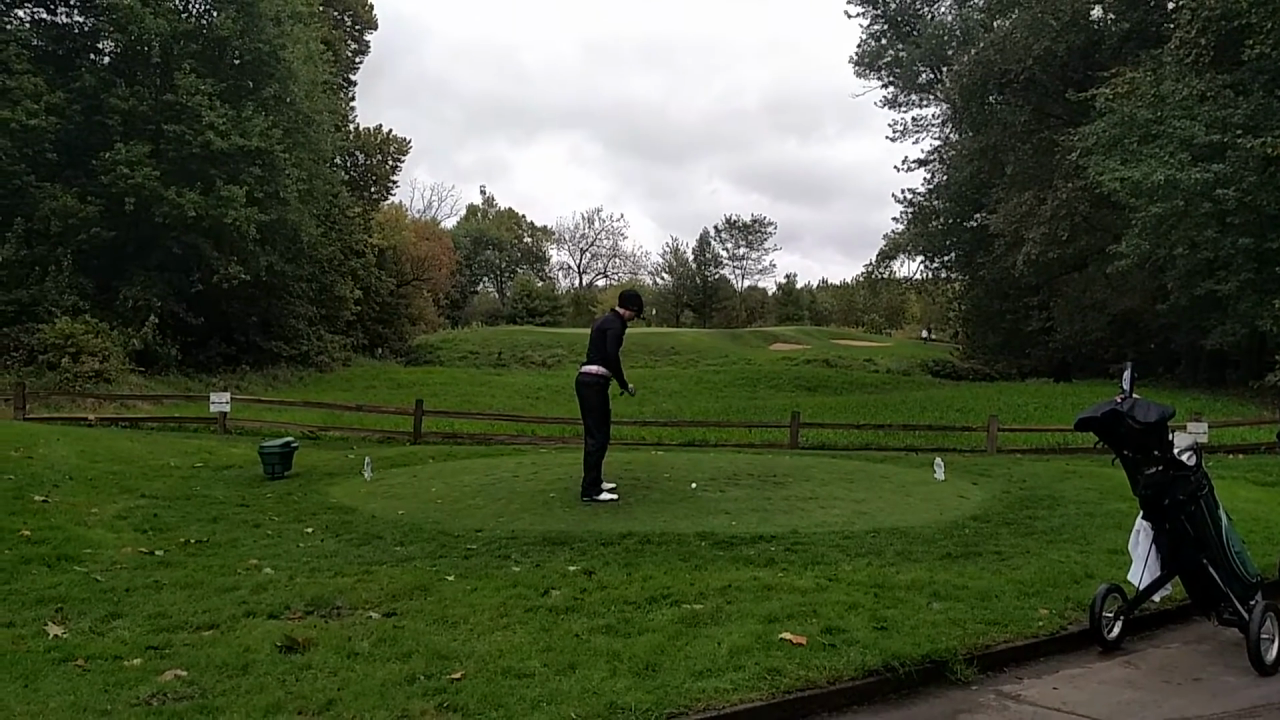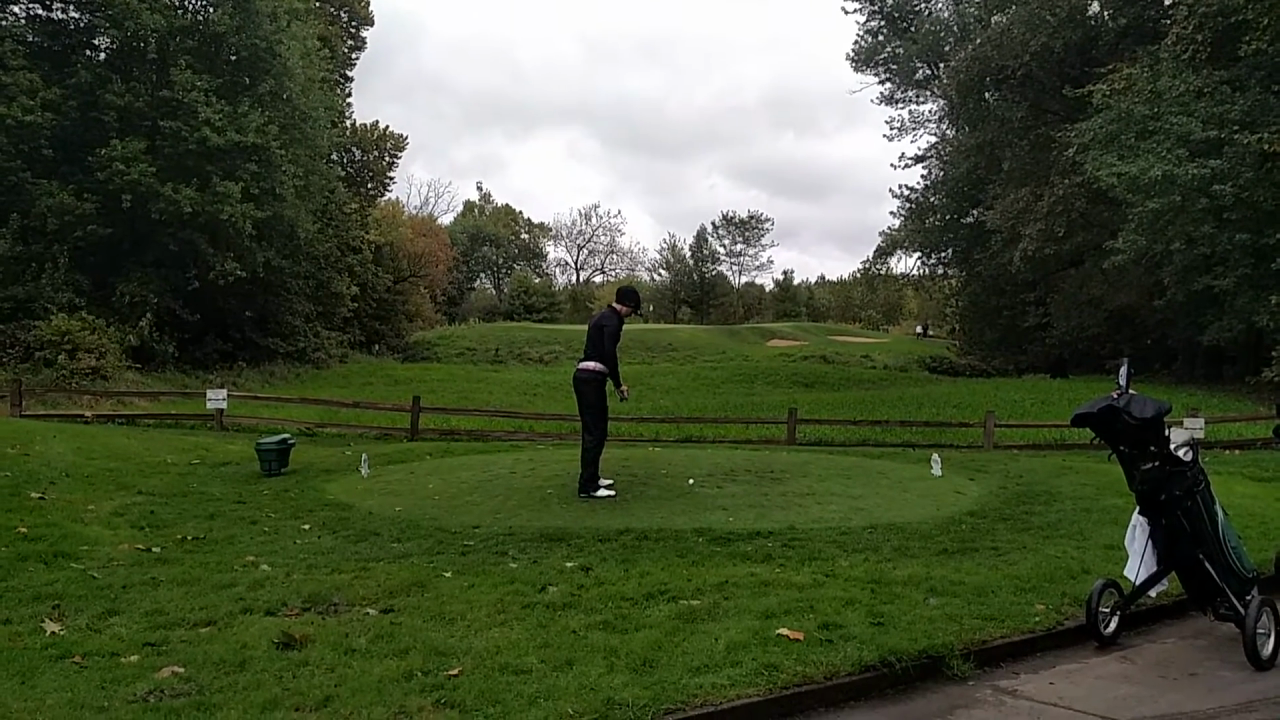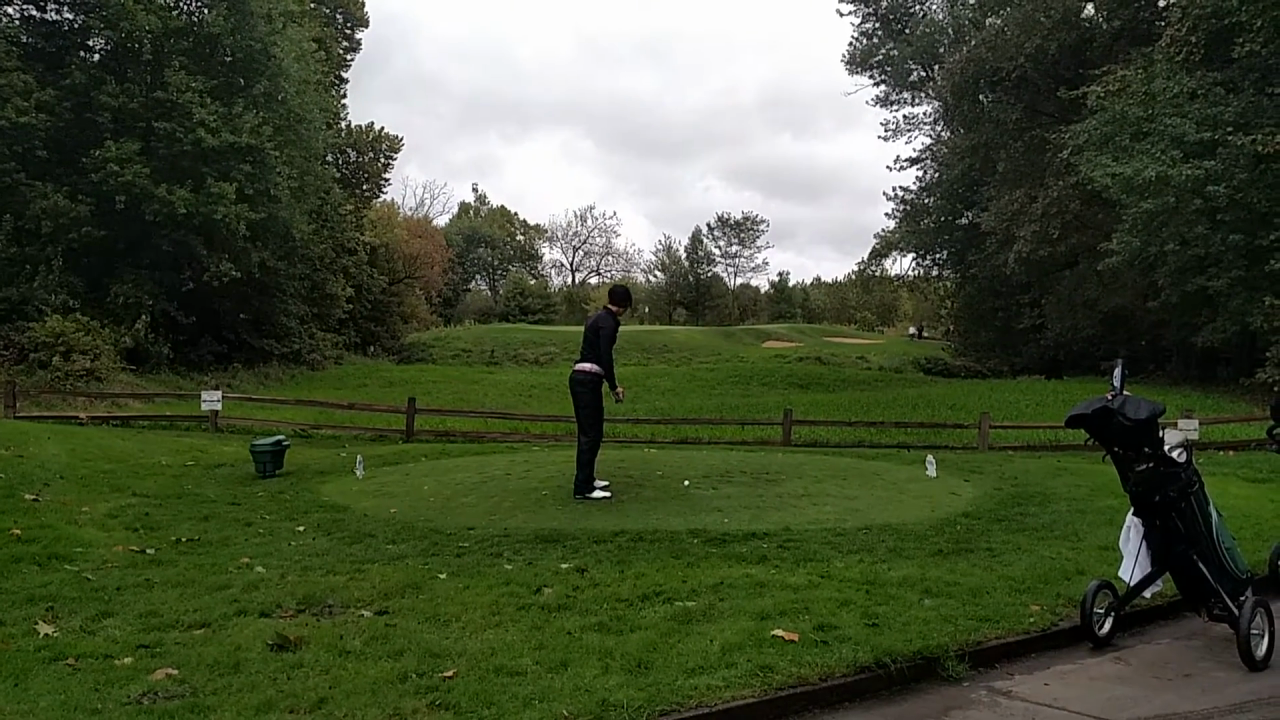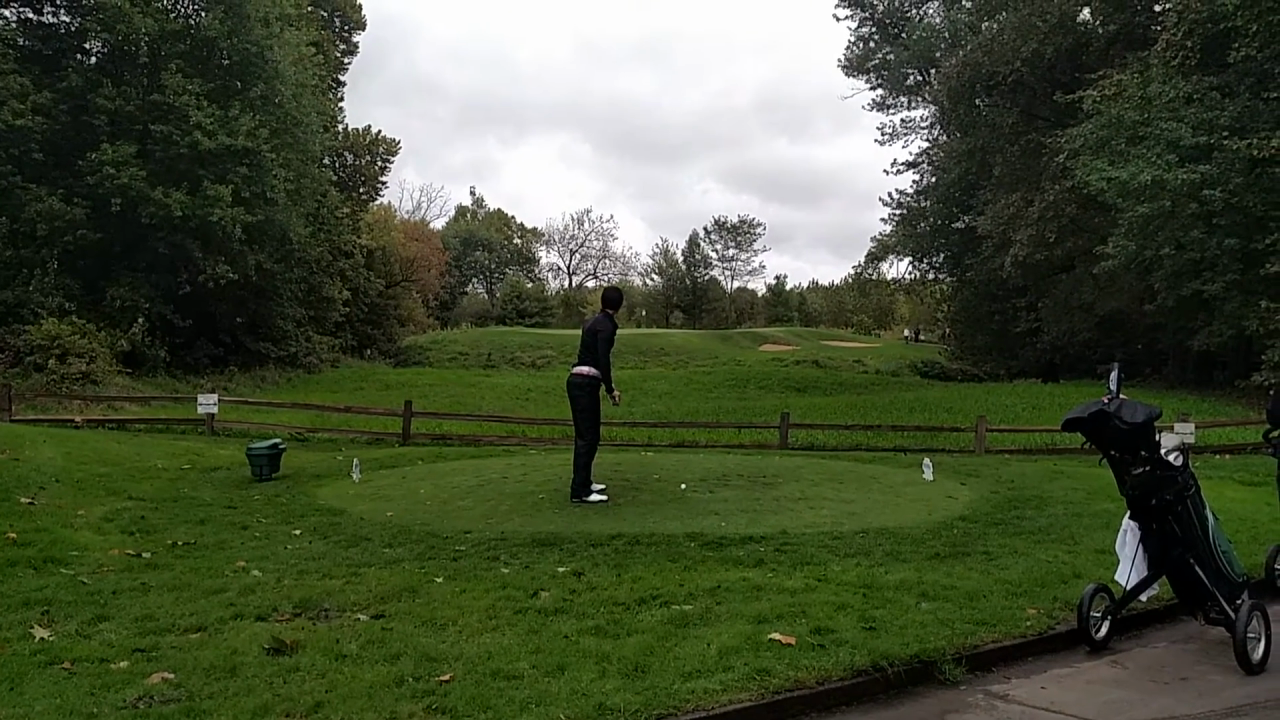
dt=0.4s
person 1, frame 1
left shoulder: (604, 320)
right shoulder: (615, 324)
right elbow: (612, 356)
left wrist: (618, 379)
right wrist: (624, 383)
left hip: (587, 379)
right hip: (594, 382)
left knee: (596, 433)
right knee: (598, 435)
left ankle: (594, 481)
right ankle: (590, 490)
person 1, frame 2
left shoulder: (602, 316)
right shoulder: (612, 320)
right elbow: (609, 354)
left wrist: (615, 381)
right wrist: (618, 384)
left hip: (585, 376)
right hip: (592, 378)
left knee: (593, 430)
right knee: (595, 431)
left ankle: (591, 478)
right ankle: (588, 486)
person 1, frame 3
left shoulder: (597, 318)
right shoulder: (608, 322)
right elbow: (605, 355)
left wrist: (609, 382)
right wrist: (613, 386)
left hip: (582, 377)
right hip: (588, 380)
left knee: (589, 432)
right knee: (591, 433)
left ankle: (586, 479)
right ankle: (583, 487)
person 1, frame 4
left shoulder: (594, 321)
right shoulder: (606, 325)
right elbow: (603, 359)
left wrist: (606, 384)
right wrist: (610, 389)
left hip: (579, 380)
right hip: (586, 383)
left knee: (587, 435)
right knee: (587, 436)
left ankle: (583, 482)
right ankle: (579, 491)
